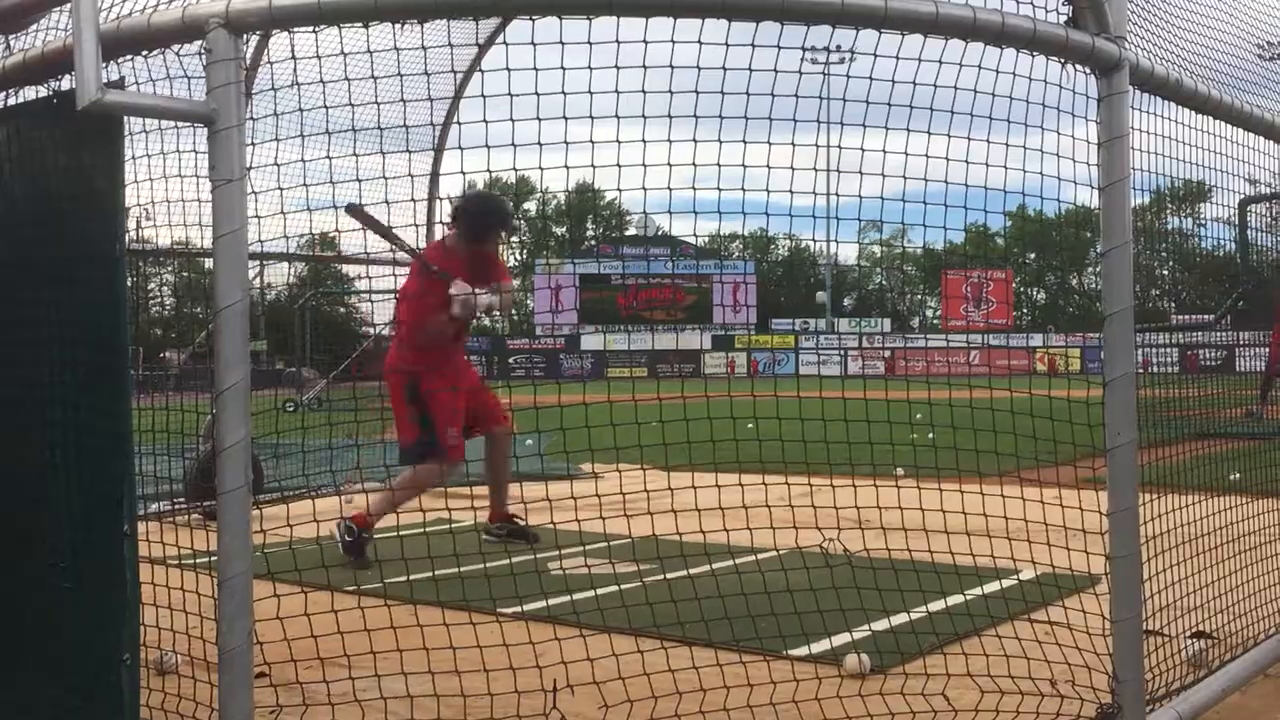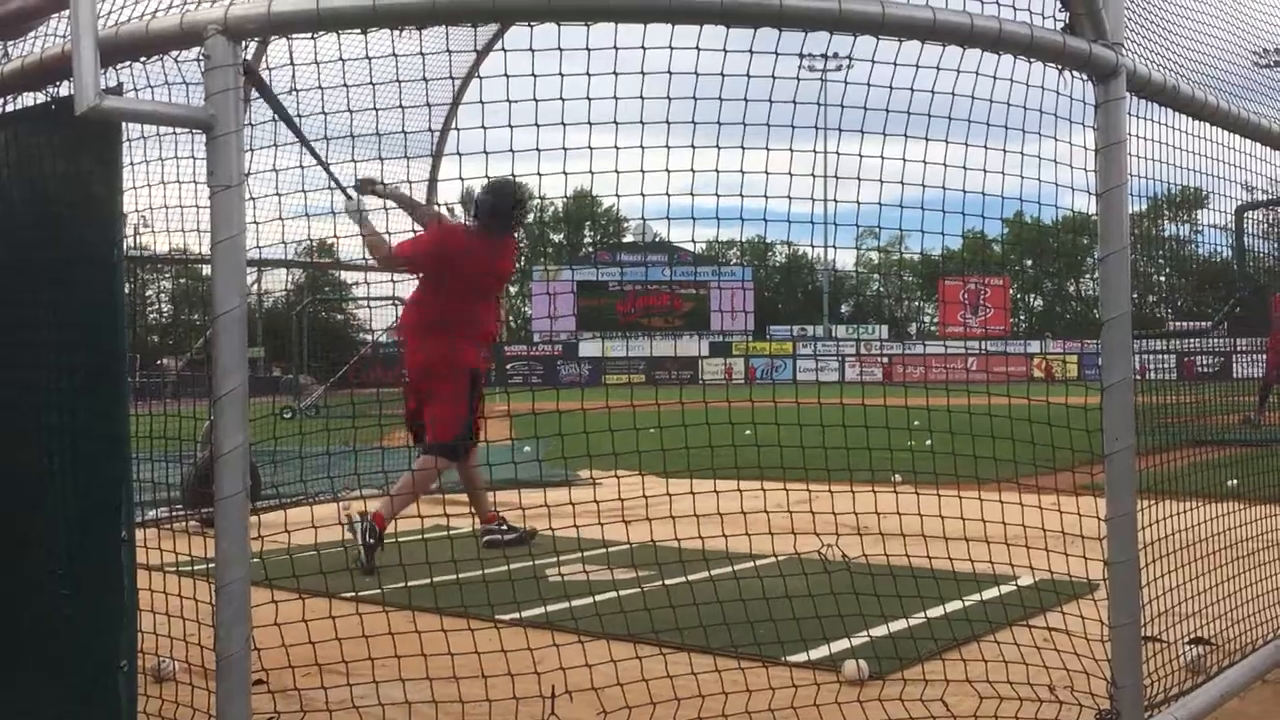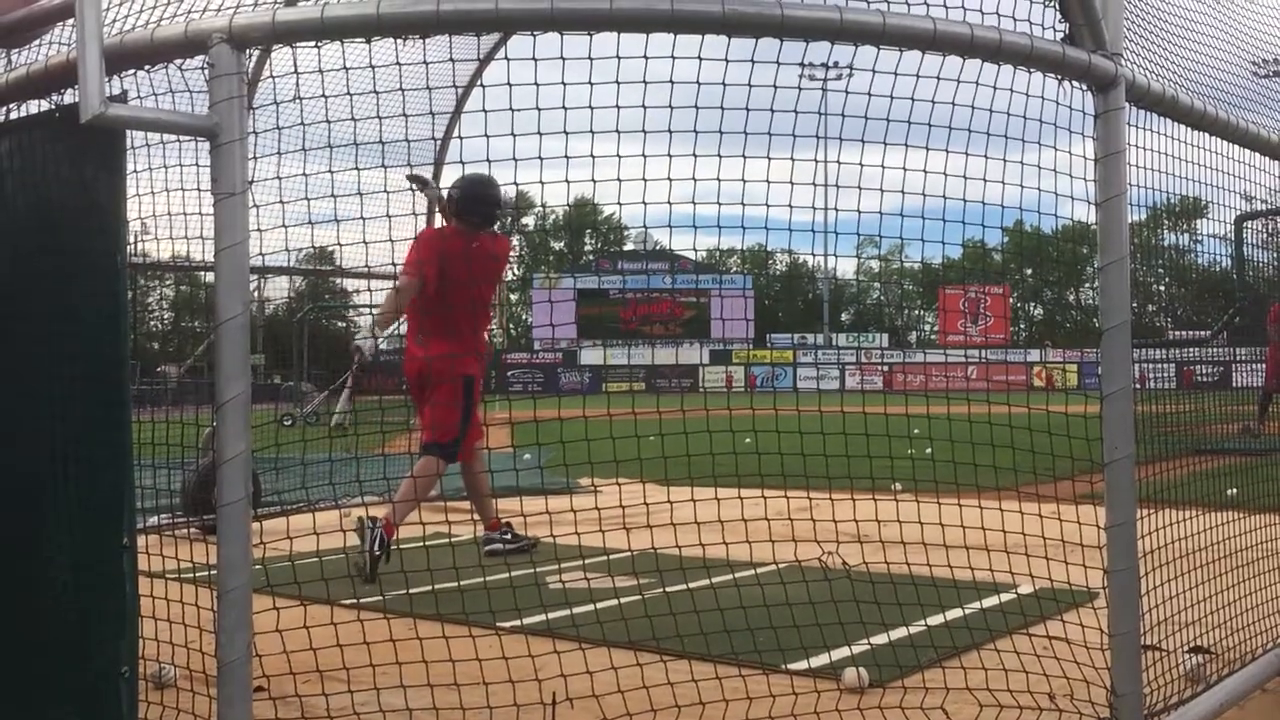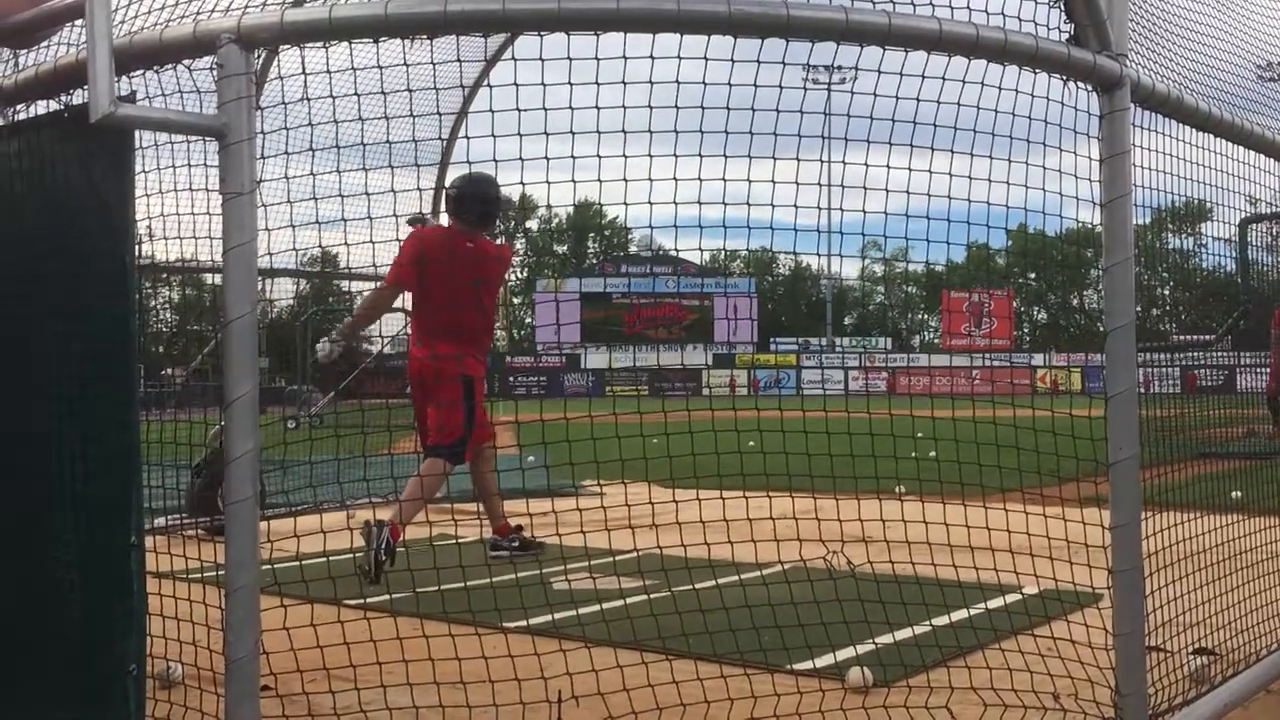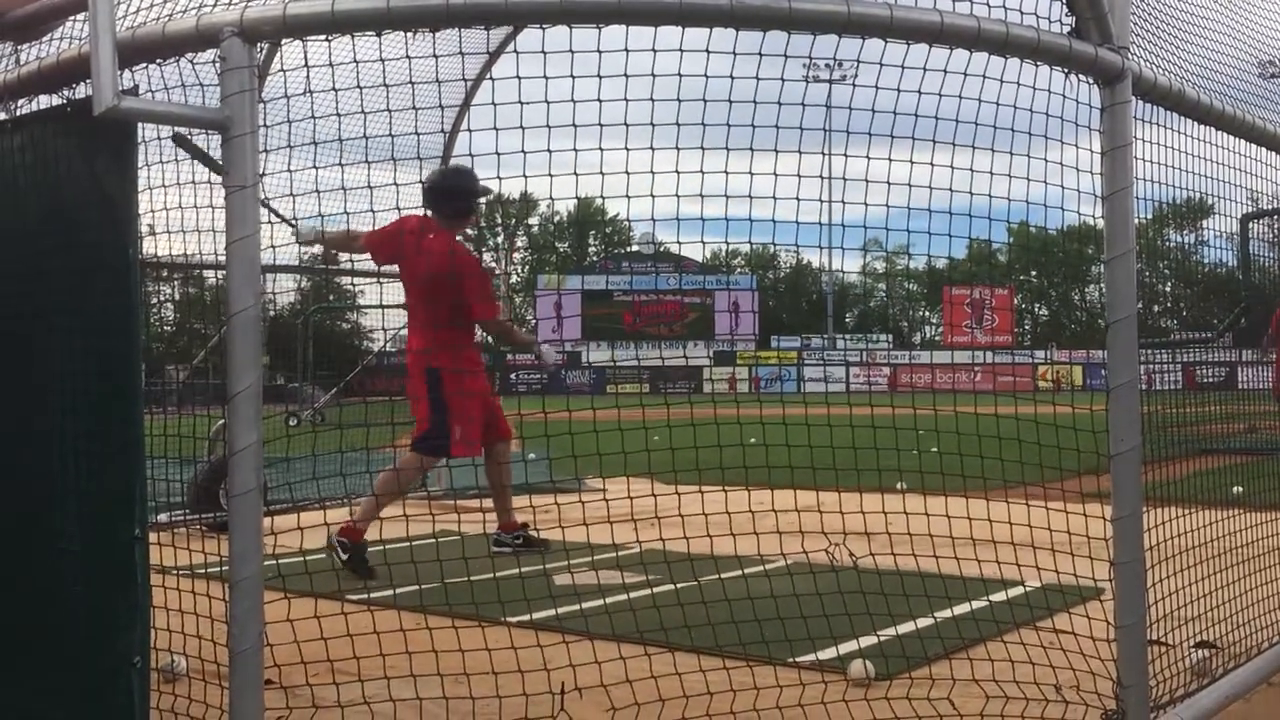
dt=0.3s
person 1, frame 1
left shoulder: (481, 251)
right shoulder: (431, 269)
left elbow: (508, 294)
right elbow: (424, 336)
left wrist: (483, 299)
right wrist: (458, 310)
left hip: (449, 364)
right hip: (417, 370)
left knee: (499, 429)
right knee: (436, 460)
left ankle: (499, 517)
right ankle: (358, 524)
person 1, frame 2
left shoulder: (444, 239)
right shoulder: (504, 253)
left elbow: (386, 258)
left wrist: (361, 217)
right wrist: (392, 193)
left hip: (418, 352)
right hip: (461, 360)
left knee: (461, 438)
right knee: (443, 452)
left ankle: (490, 523)
right ankle: (375, 522)
person 1, frame 3
left shoulder: (430, 241)
right shoulder: (499, 249)
left elbow: (409, 287)
left wrist: (373, 330)
right wrist: (447, 207)
left hip: (419, 359)
right hip: (458, 363)
left knee: (465, 441)
right knee: (438, 452)
left ankle: (494, 530)
right ankle: (384, 527)
person 1, frame 4
left shoulder: (423, 242)
right shoulder: (499, 257)
left elbow: (384, 296)
left wrist: (338, 338)
left hip: (425, 360)
right hip: (462, 365)
left knee: (480, 442)
right knee: (444, 455)
left ankle: (502, 533)
right ankle: (389, 530)
person 1, frame 5
left shoulder: (406, 229)
right shoulder: (462, 259)
left elbow: (355, 241)
right elbow: (495, 325)
left wrist: (315, 236)
right wrist: (536, 346)
left hip: (459, 362)
right hip: (442, 363)
left knee: (496, 437)
right knee: (428, 452)
left ankle: (507, 530)
right ankle: (349, 534)
